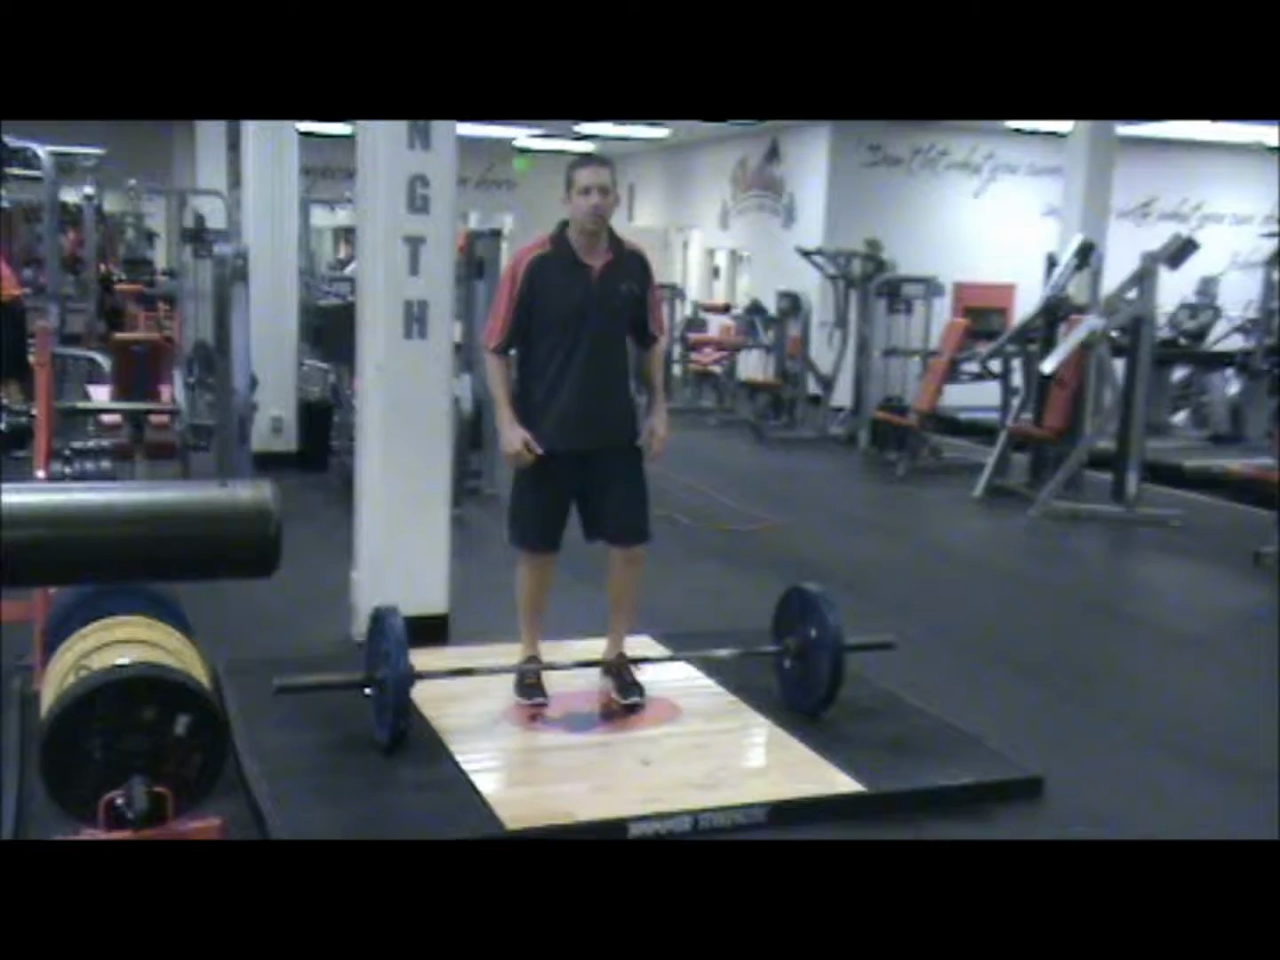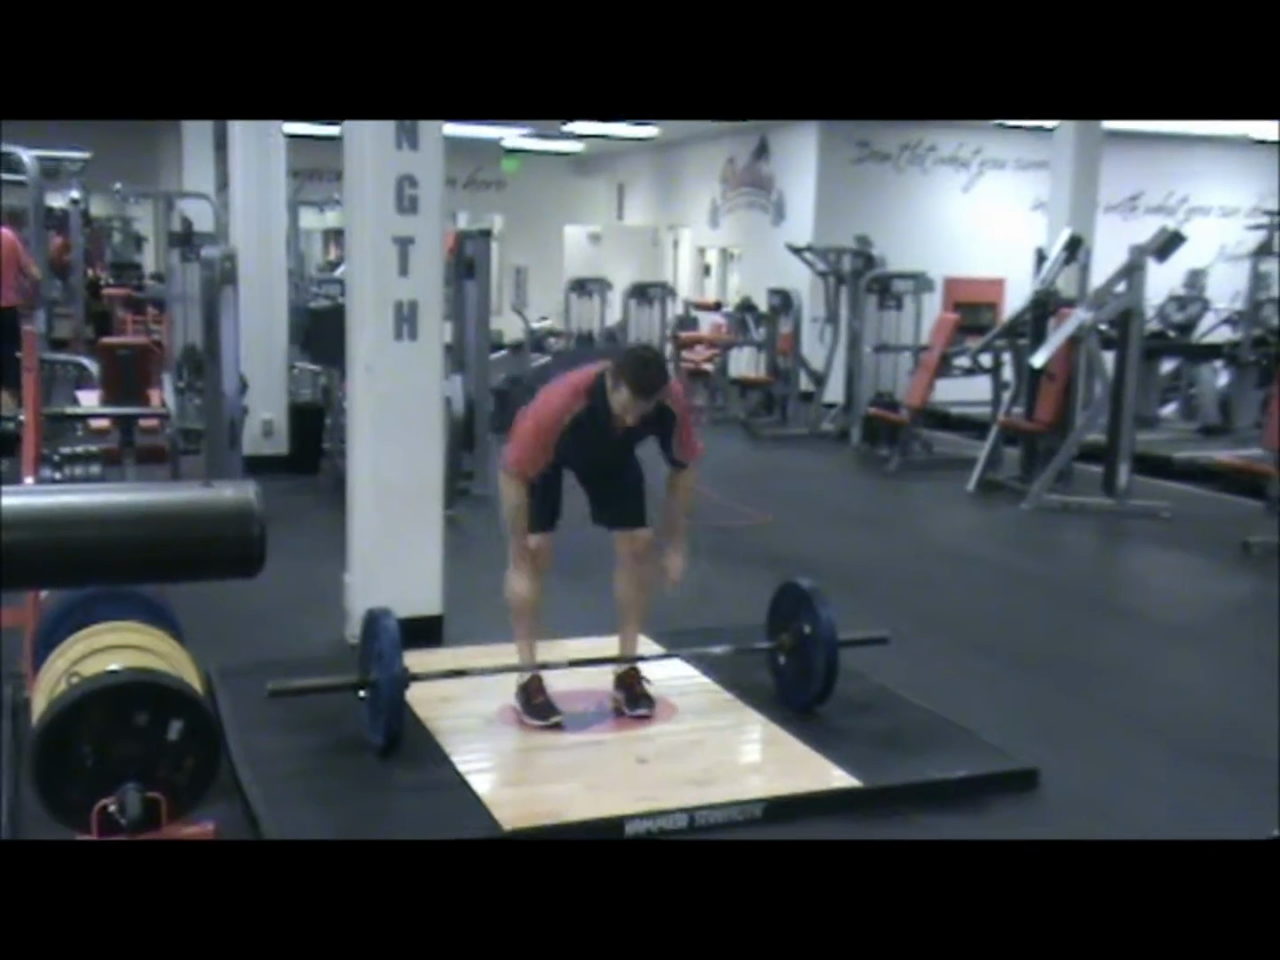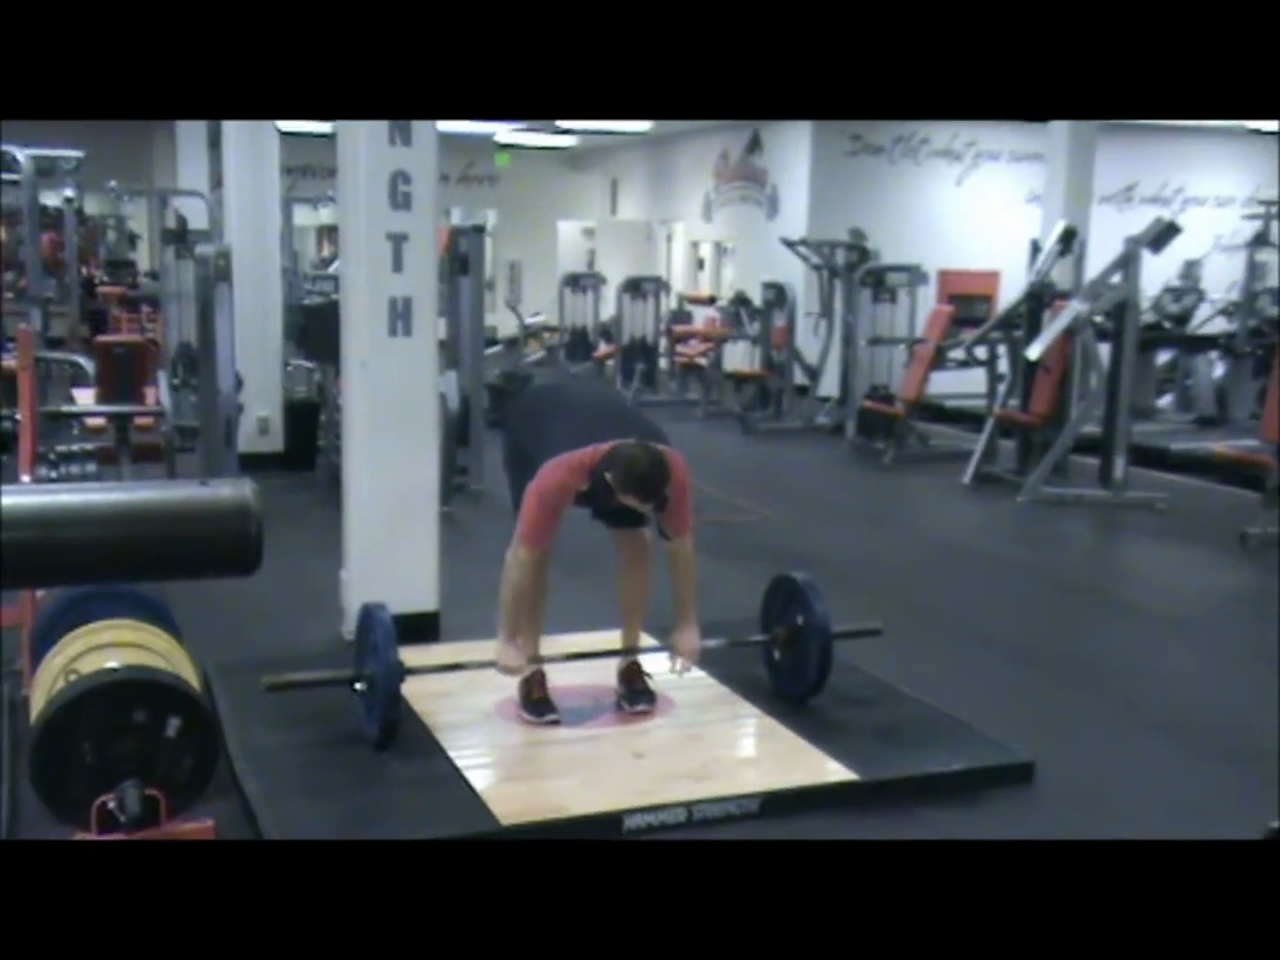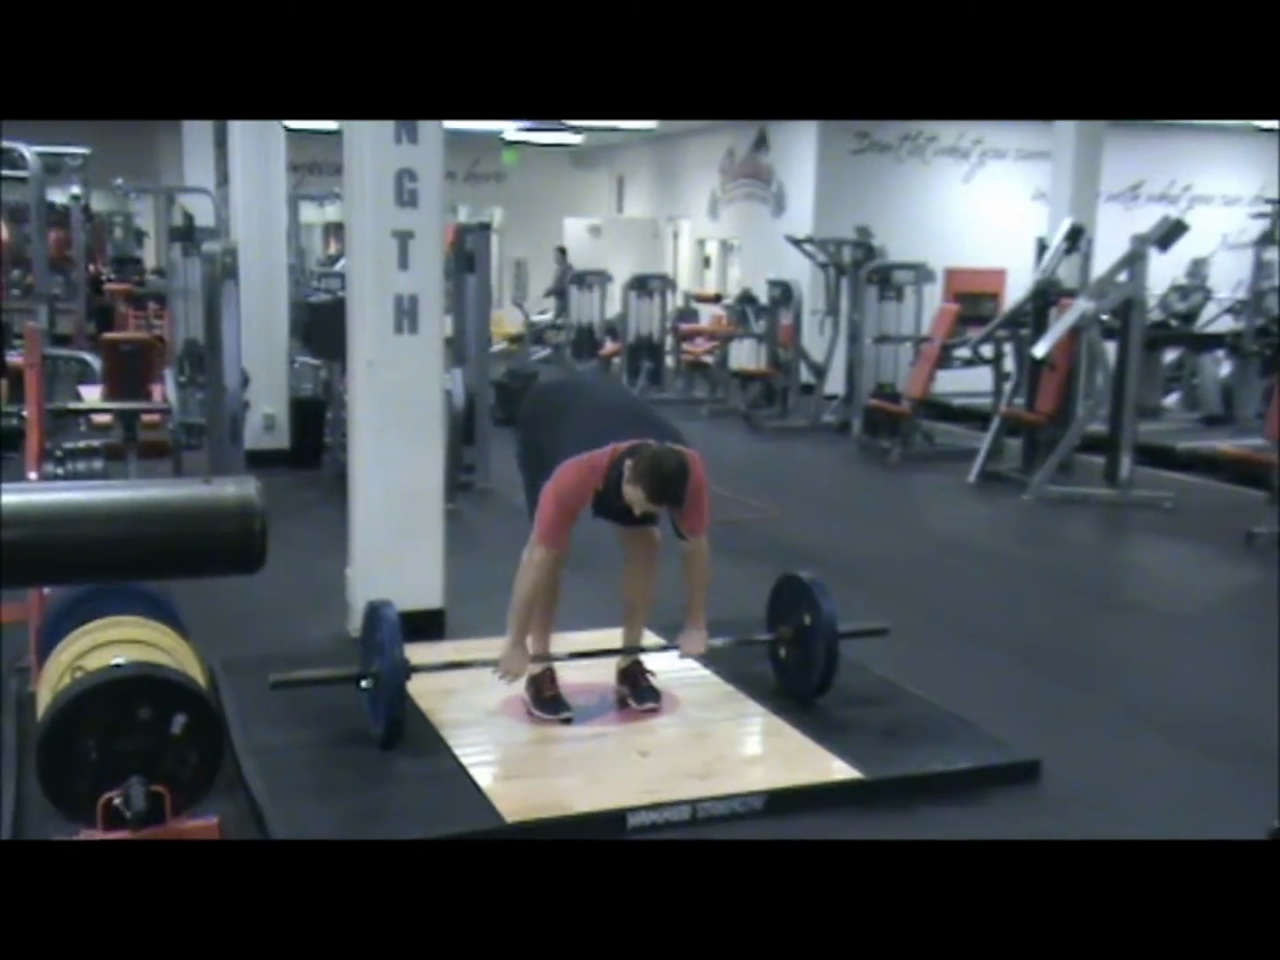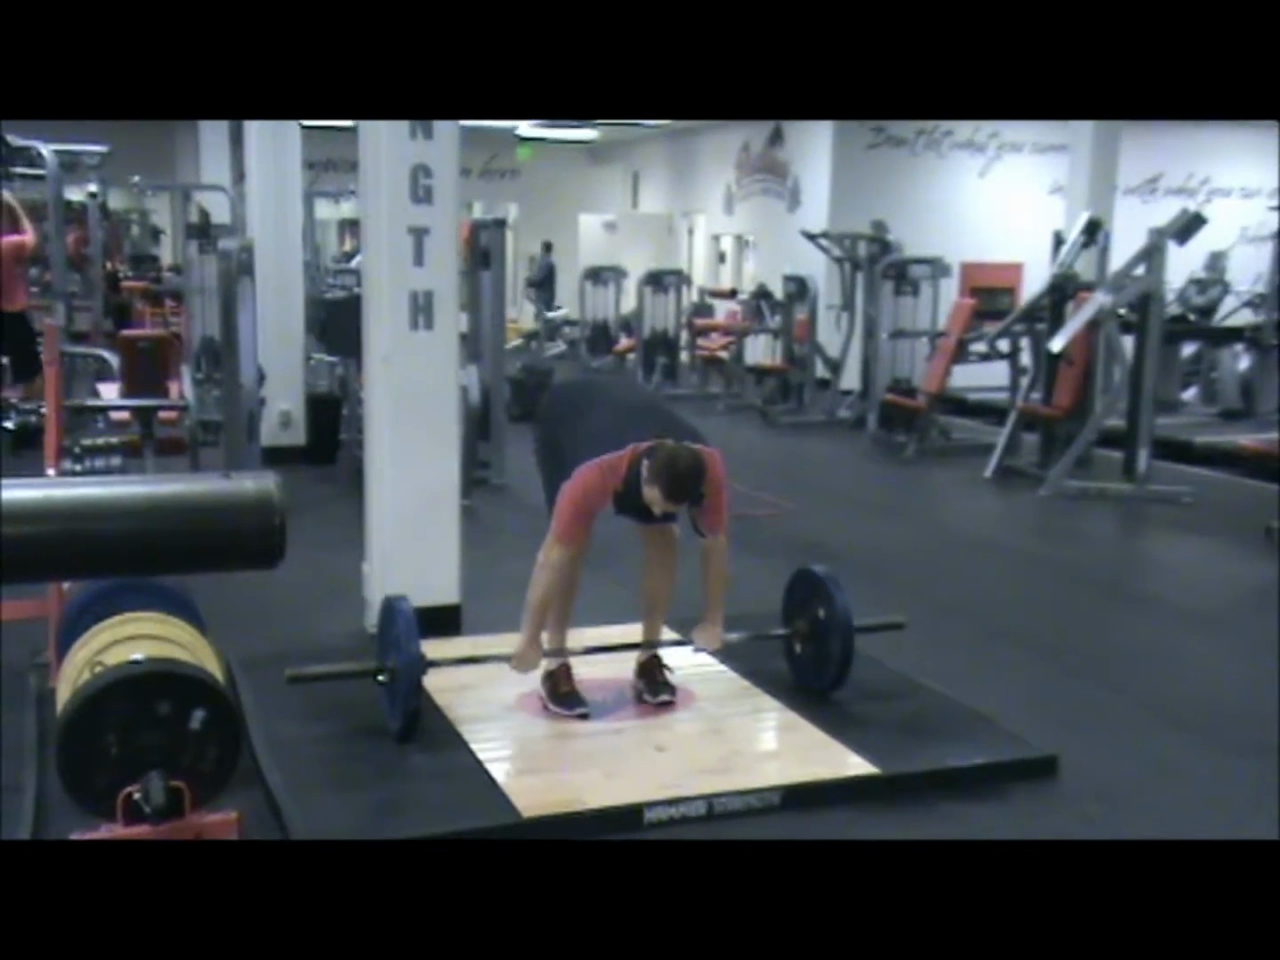
dt=0.7s
person 1, frame 1
left shoulder: (635, 265)
right shoulder: (532, 264)
left elbow: (651, 342)
right elbow: (495, 349)
left wrist: (658, 408)
right wrist: (507, 421)
left hip: (615, 434)
right hip: (545, 435)
left knee: (629, 548)
right knee: (537, 551)
left ankle: (615, 660)
right ankle: (529, 661)
person 1, frame 2
left shoulder: (673, 401)
right shoulder: (559, 402)
left elbow: (683, 465)
right elbow: (512, 474)
left wrist: (675, 545)
right wrist: (516, 565)
left hip: (610, 452)
right hip: (537, 453)
left knee: (636, 542)
right knee: (536, 545)
left ankle: (626, 669)
right ankle: (528, 678)
person 1, frame 3
left shoulder: (671, 469)
right shoulder: (560, 474)
left elbow: (680, 544)
right elbow: (521, 556)
left wrist: (687, 625)
right wrist: (507, 641)
left knee: (637, 543)
right knee: (539, 549)
left ankle: (629, 665)
right ankle: (531, 674)
person 1, frame 4
left shoulder: (689, 470)
right shoulder: (577, 473)
left elbow: (695, 544)
right elbow: (537, 555)
left wrist: (696, 626)
right wrist: (515, 644)
left knee: (646, 543)
right knee: (553, 548)
left ankle: (630, 664)
right ankle: (539, 674)
person 1, frame 5
left shoulder: (708, 468)
right shoulder: (596, 473)
left elbow: (715, 542)
right elbow: (553, 554)
left wrist: (713, 621)
right wrist: (529, 639)
right hip: (562, 415)
left knee: (664, 540)
right knee: (571, 546)
left ankle: (649, 659)
right ankle: (555, 668)
